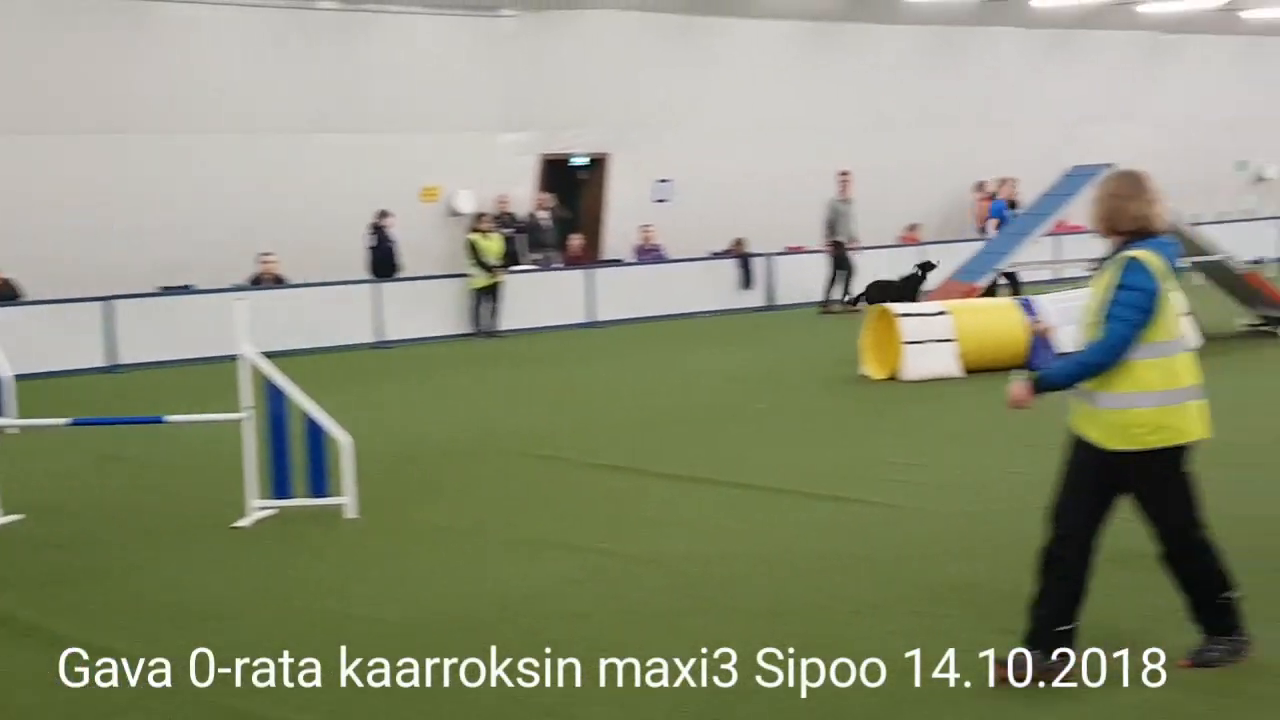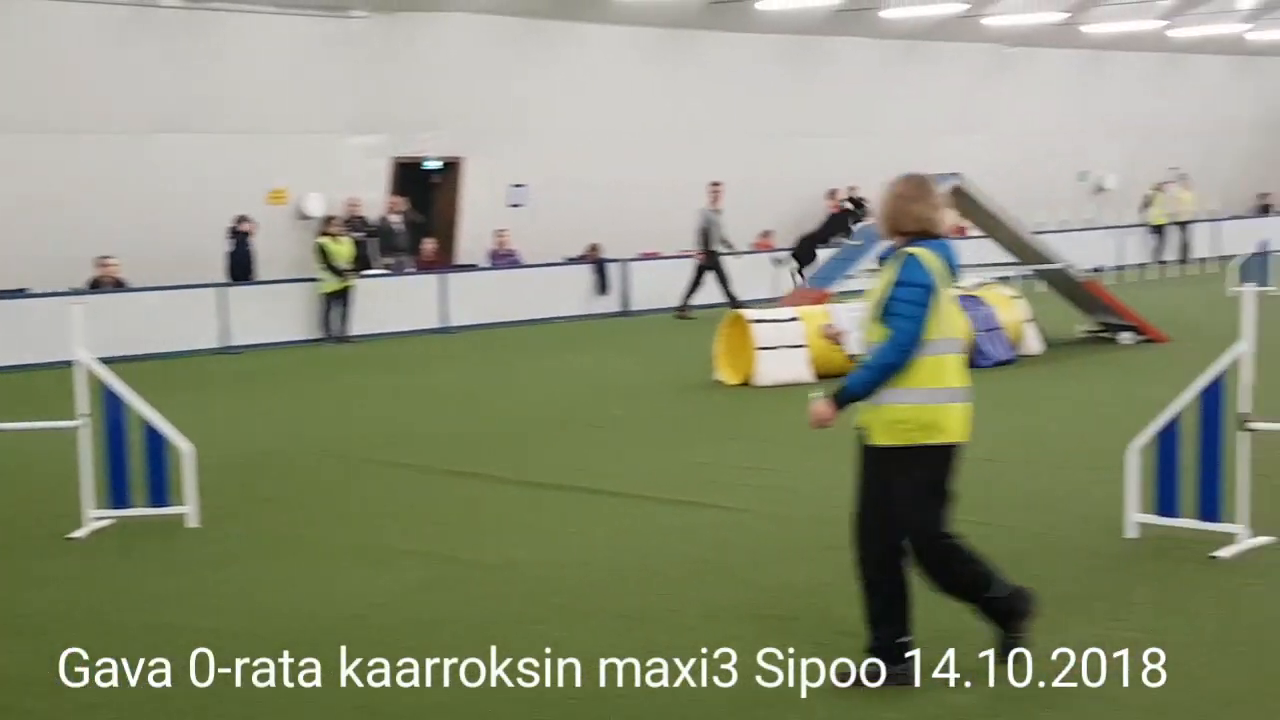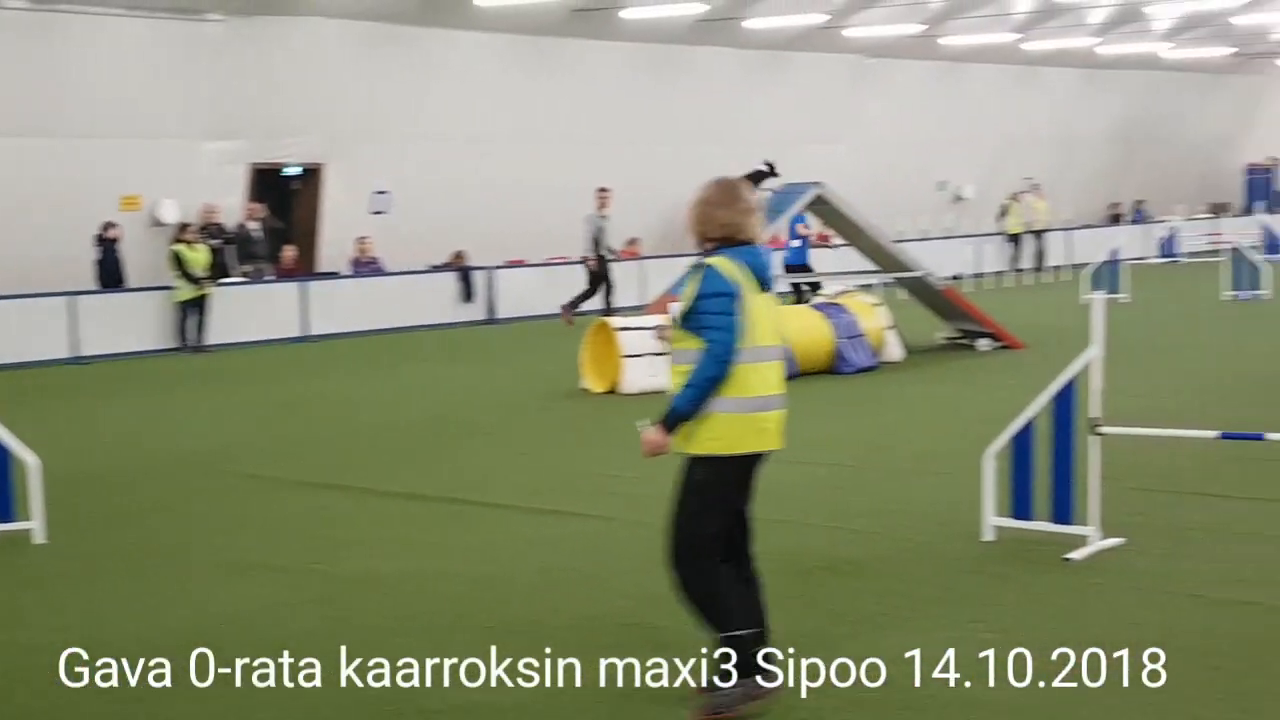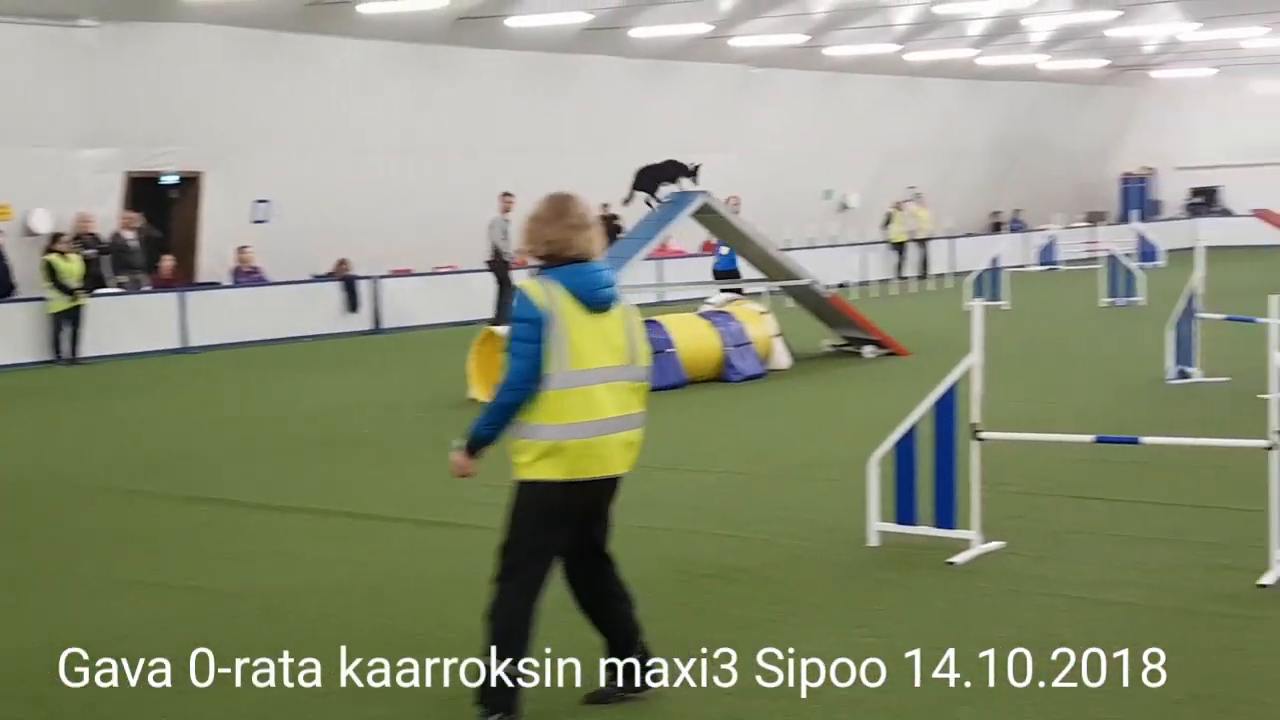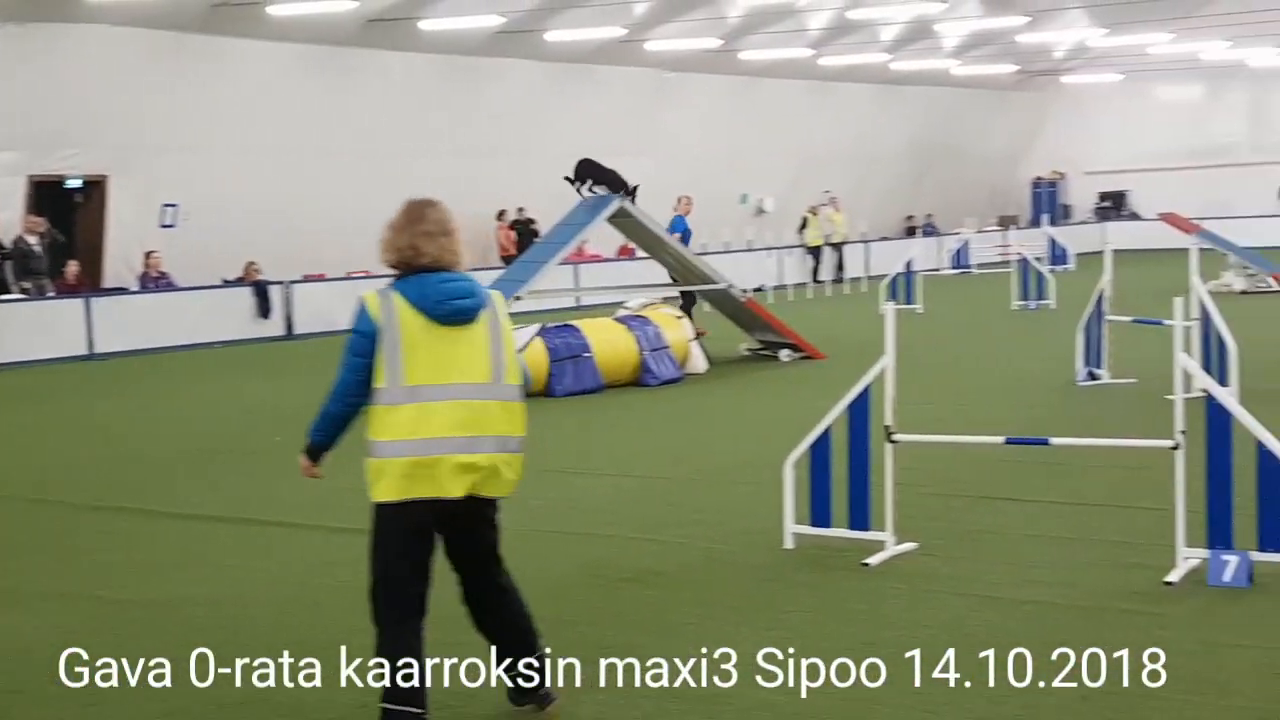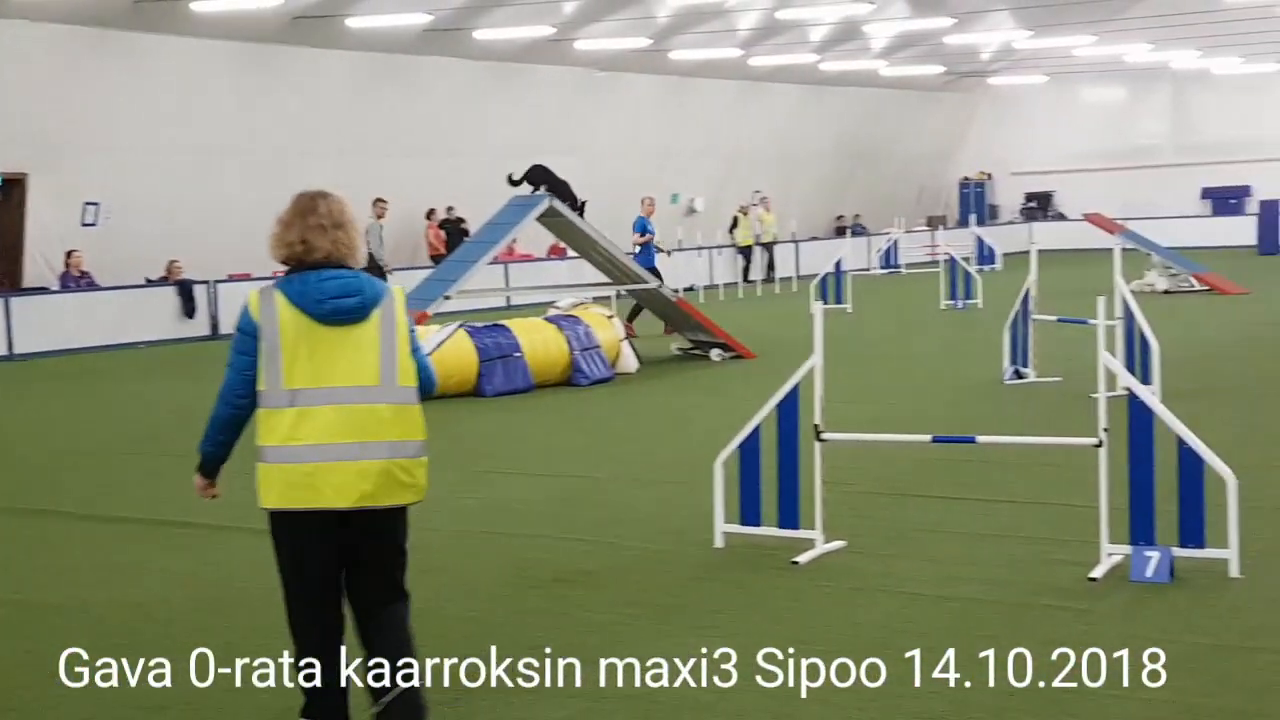
dt=0.2s
person 1, frame 1
left shoulder: (1136, 266)
right shoulder: (1127, 263)
left elbow: (1111, 349)
left wrist: (1037, 383)
left hip: (1147, 425)
right hip: (1103, 425)
left knee: (1178, 533)
right knee: (1069, 528)
left ankle: (1226, 631)
right ankle: (1049, 646)
person 1, frame 2
left shoulder: (913, 263)
right shoulder: (917, 260)
left elbow: (900, 349)
left wrist: (838, 398)
left hip: (920, 427)
right hip: (891, 425)
left knee: (927, 540)
right knee: (876, 539)
left ankle: (1009, 607)
right ankle: (891, 656)
person 1, frame 3
left shoulder: (715, 273)
right shoulder: (748, 270)
left elbow: (716, 361)
left wrist: (668, 423)
right wrist: (682, 342)
left hip: (725, 433)
right hip: (741, 430)
left knee: (695, 551)
right knee: (727, 547)
left ankle: (742, 666)
right ankle: (749, 664)
person 1, frame 4
left shoulder: (535, 295)
right shoulder: (612, 292)
left elbow: (519, 384)
right elbow: (640, 370)
left wrist: (472, 444)
left hip: (557, 457)
right hip: (607, 450)
left knee: (517, 578)
right knee: (589, 561)
right ankle: (632, 666)
person 1, frame 5
left shoulder: (380, 308)
right shoulder: (490, 303)
left elbow: (349, 394)
right elbow: (514, 385)
left wrist: (314, 447)
left hip: (410, 476)
right hip: (480, 470)
left knee: (397, 604)
right knee: (485, 575)
person 1, frame 6
left shoulder: (265, 307)
right shoulder: (389, 300)
left elbow: (236, 399)
right elbow: (425, 386)
left wrist: (208, 463)
left hip: (300, 483)
right hip: (382, 479)
left knee: (315, 614)
right knee: (383, 599)
